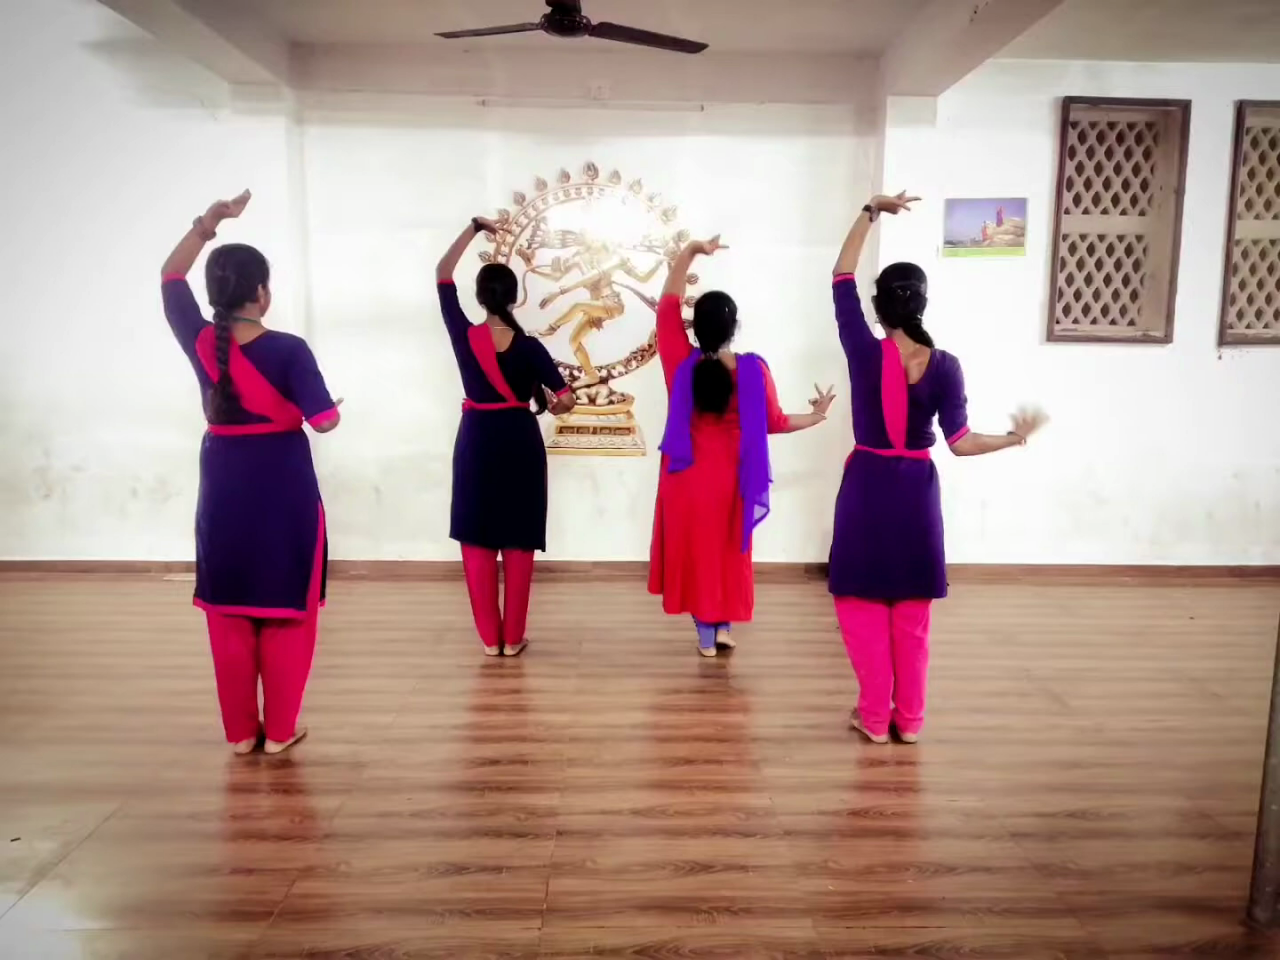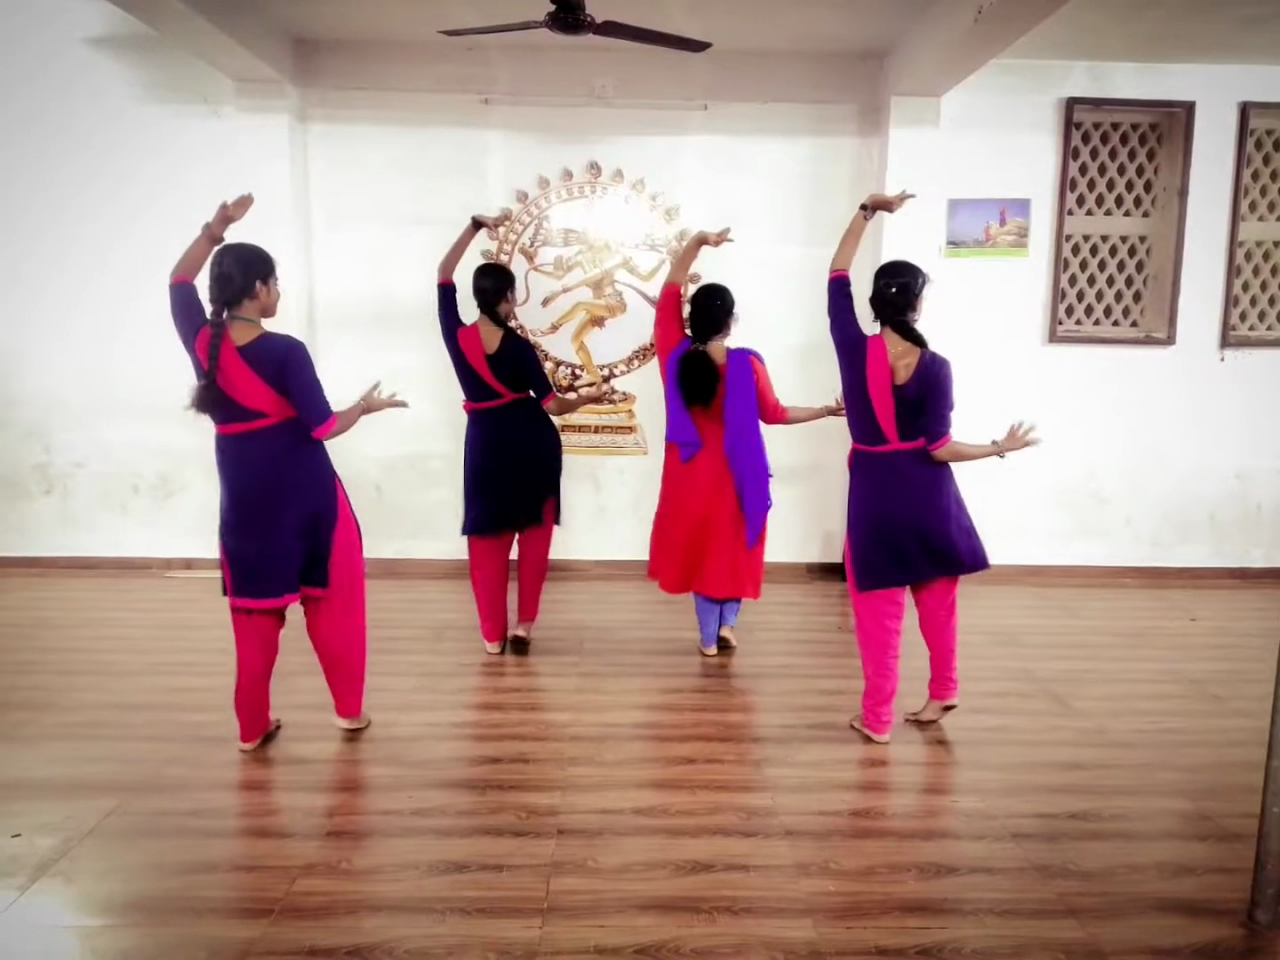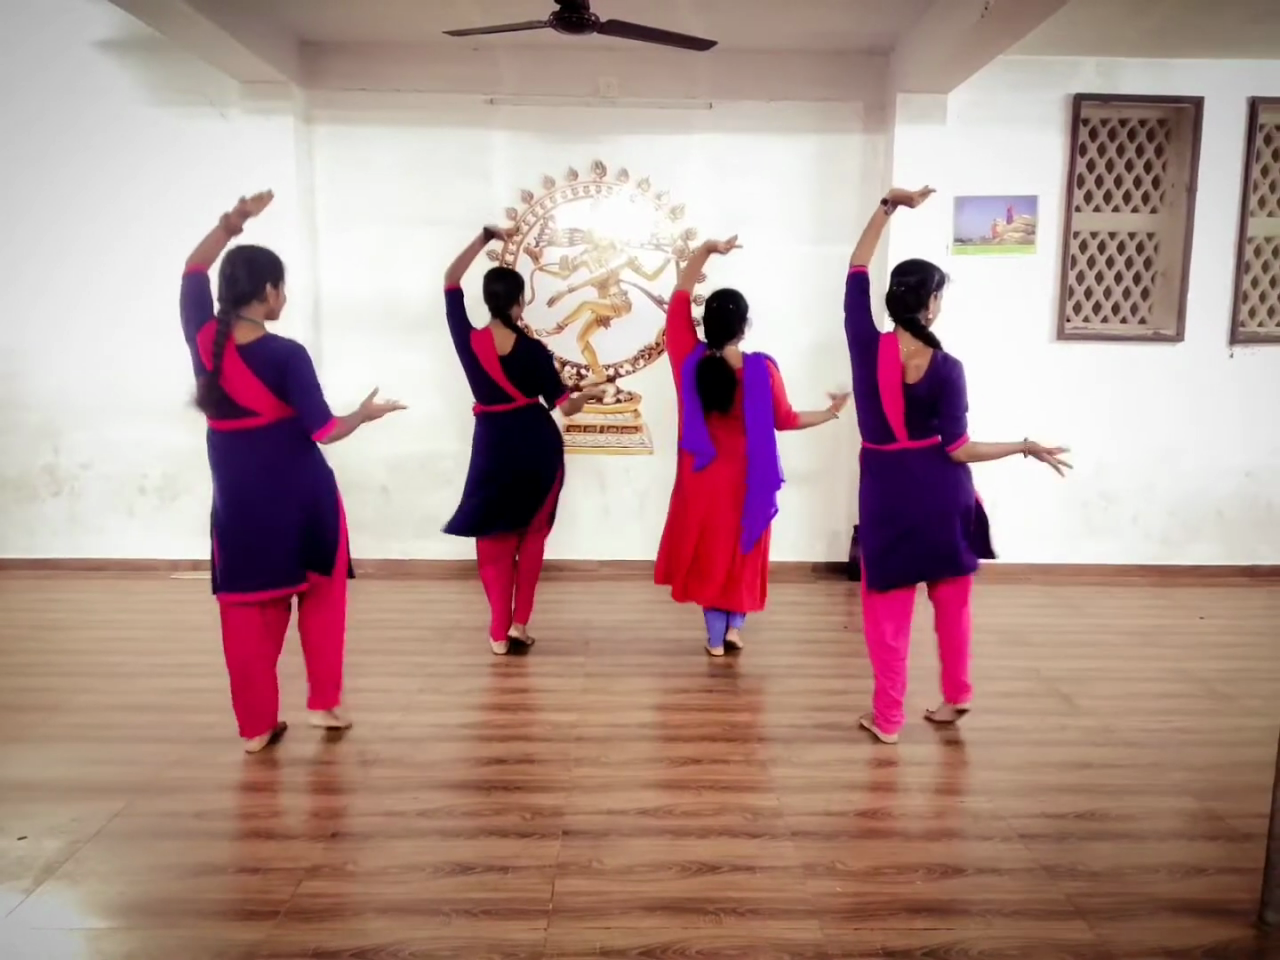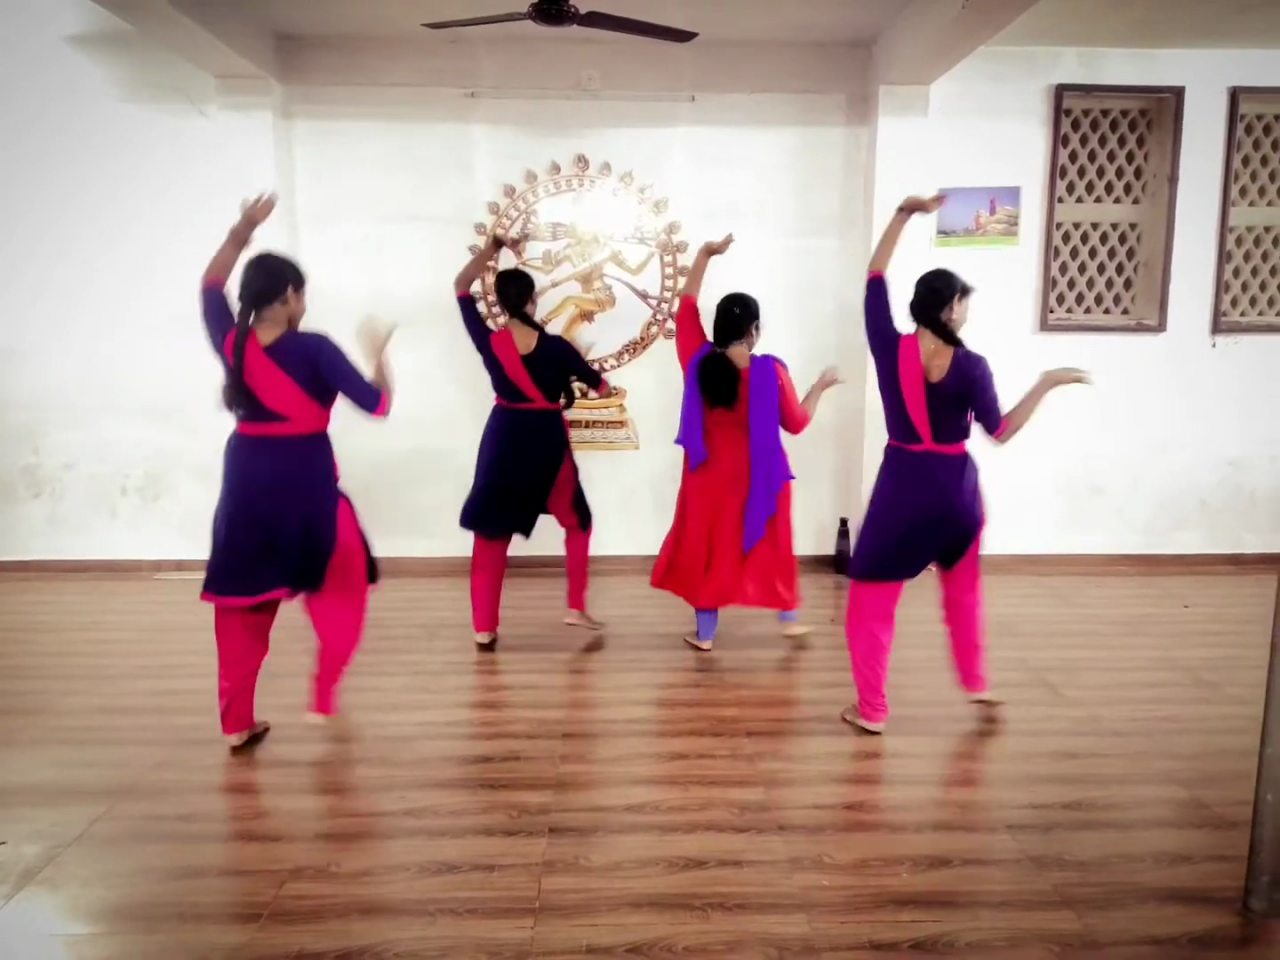
dt=0.7s
person 1, frame 1
left shoulder: (201, 343)
right shoulder: (288, 350)
left elbow: (170, 276)
right elbow: (324, 420)
left wrist: (209, 221)
right wrist: (329, 408)
left hip: (224, 488)
right hip: (284, 488)
left knee: (230, 611)
right knee: (287, 612)
left ankle: (241, 731)
right ankle: (280, 730)
person 1, frame 2
left shoulder: (201, 341)
right shoulder: (284, 351)
left elbow: (179, 280)
right elbow: (323, 427)
left wrist: (217, 225)
right wrist: (366, 406)
left hip: (243, 489)
right hip: (303, 486)
left knee: (254, 610)
right knee: (333, 599)
left ankle: (252, 727)
right ankle: (349, 709)
person 1, frame 3
left shoulder: (203, 338)
right shoulder: (285, 355)
left elbow: (194, 268)
right elbow: (323, 430)
left wrist: (233, 220)
right wrist: (367, 413)
left hip: (237, 491)
right hip: (299, 486)
left knee: (247, 609)
right knee: (320, 599)
left ankle: (256, 726)
right ankle: (325, 705)
person 1, frame 4
left shoulder: (232, 344)
right shoulder: (313, 348)
left elbow: (211, 287)
right elbow: (377, 405)
left wrist: (243, 231)
right wrist: (377, 353)
left hip: (246, 487)
right hip: (306, 488)
left knee: (244, 611)
right knee: (341, 594)
left ankle: (238, 723)
right ankle: (322, 701)
person 2, frame 1
left shoulder: (865, 352)
right shoulder: (944, 366)
left elbow: (842, 277)
right elbow: (961, 443)
left wrist: (872, 212)
right wrist: (1018, 436)
left hip: (867, 485)
right hip: (917, 490)
left knee: (862, 606)
right knee: (912, 612)
left ankle: (875, 717)
right ankle: (909, 718)
person 2, frame 2
left shoulder: (853, 349)
right shoulder: (933, 367)
left elbow: (836, 275)
right elbow: (940, 448)
left wrist: (868, 211)
right wrist: (1001, 447)
left hip: (874, 487)
right hip: (927, 488)
left knee: (878, 608)
right knee: (937, 594)
left ankle: (877, 718)
right ankle: (943, 690)
person 2, frame 3
left shoulder: (867, 346)
right shoulder: (946, 368)
left elbow: (857, 269)
right elbow: (959, 448)
left wrist: (888, 206)
right wrist: (1028, 448)
left hip: (884, 484)
right hip: (940, 484)
left knee: (887, 608)
right knee: (951, 593)
left ankle: (887, 717)
right ankle: (956, 694)
person 2, frame 4
left shoulder: (889, 349)
right shoulder: (971, 366)
left elbow: (876, 278)
right elbow: (999, 433)
left wrist: (904, 213)
right wrist: (1045, 385)
left hip: (901, 483)
right hip: (955, 487)
left knee: (870, 600)
right knee: (963, 586)
left ankle: (871, 709)
right ankle: (976, 682)
person 3, frame 1
left shoulder: (463, 337)
right shoulder: (528, 347)
left elbow: (442, 273)
right elbow: (565, 401)
left wrist: (475, 227)
right wrist: (545, 403)
left hip: (476, 442)
right hip: (520, 442)
left knee: (478, 544)
right knee: (519, 544)
left ankle: (490, 638)
right ankle: (513, 638)
person 3, frame 2
left shoulder: (457, 337)
right shoulder: (519, 347)
left elbow: (443, 275)
right elbow: (552, 405)
left wrist: (475, 226)
right wrist: (588, 396)
left hip: (485, 440)
right hip: (531, 437)
left knee: (488, 543)
right knee: (535, 535)
left ankle: (493, 635)
right ankle: (523, 626)
person 3, frame 3
left shoulder: (467, 341)
right shoulder: (531, 350)
left elbow: (450, 280)
right elbow: (565, 405)
left wrist: (484, 237)
right wrist: (588, 394)
left hip: (492, 443)
right hip: (535, 443)
left knee: (494, 545)
right knee: (531, 536)
left ankle: (499, 633)
right ankle: (519, 625)
person 3, frame 4
left shoulder: (489, 342)
right shoulder: (555, 347)
left elbow: (461, 288)
right elbow: (603, 389)
left wrist: (493, 246)
right wrist: (575, 375)
left hip: (503, 439)
right hip: (548, 441)
left knee: (490, 538)
right knee: (577, 524)
left ankle: (484, 628)
right ankle: (576, 607)
person 4, frame 1
left shoulder: (681, 364)
right shoulder: (754, 369)
left elbow: (667, 305)
right elbow: (775, 422)
left wrist: (690, 251)
right wrist: (817, 415)
left hip: (689, 477)
right hip: (731, 478)
left knee: (695, 549)
right knee: (727, 550)
left ankle: (706, 637)
right ankle: (723, 627)
person 4, frame 2
left shoulder: (675, 354)
right shoulder: (747, 364)
left elbow: (669, 293)
right elbow: (773, 413)
left wrist: (698, 241)
right wrist: (827, 411)
left hip: (690, 470)
right hip: (735, 471)
left knee: (701, 545)
right knee: (734, 543)
left ankle: (708, 637)
right ankle: (727, 625)
person 4, frame 3
left shoulder: (689, 360)
right shoulder: (762, 368)
left elbow: (679, 300)
right elbow: (785, 419)
left wrist: (705, 250)
right wrist: (832, 412)
left hip: (701, 476)
right hip: (746, 479)
left knee: (707, 551)
right knee: (740, 549)
left ankle: (715, 638)
right ankle: (734, 629)
person 4, frame 4
left shoulder: (697, 360)
right shoulder: (770, 371)
left elbow: (685, 307)
right elbow: (797, 422)
left wrist: (707, 252)
right wrist: (820, 386)
left hip: (710, 474)
right hip: (761, 477)
left knee: (705, 544)
right knee: (767, 544)
left ankle: (704, 632)
right ankle: (789, 618)
